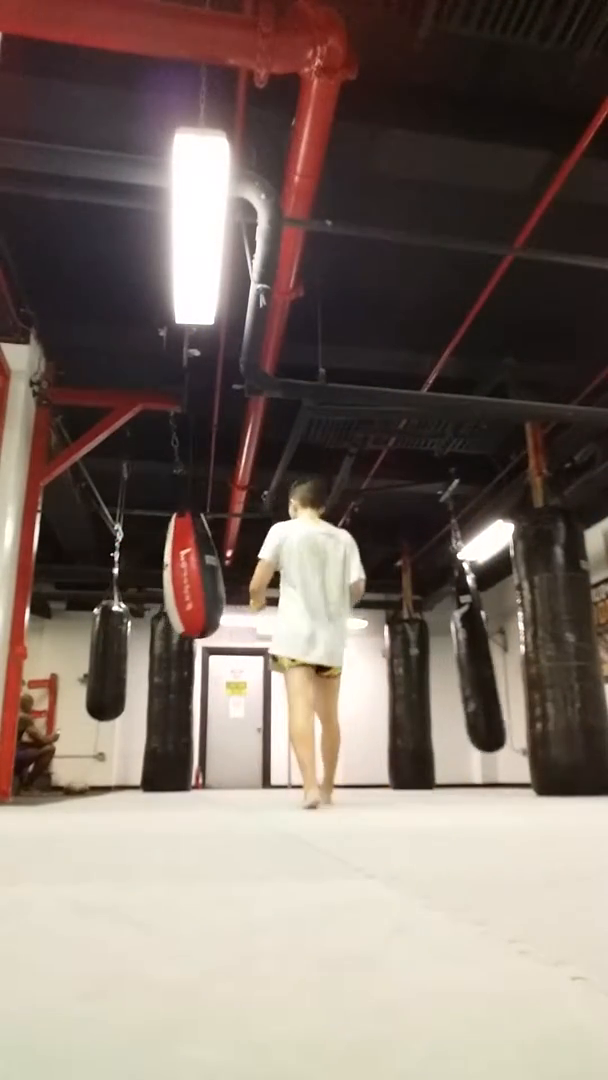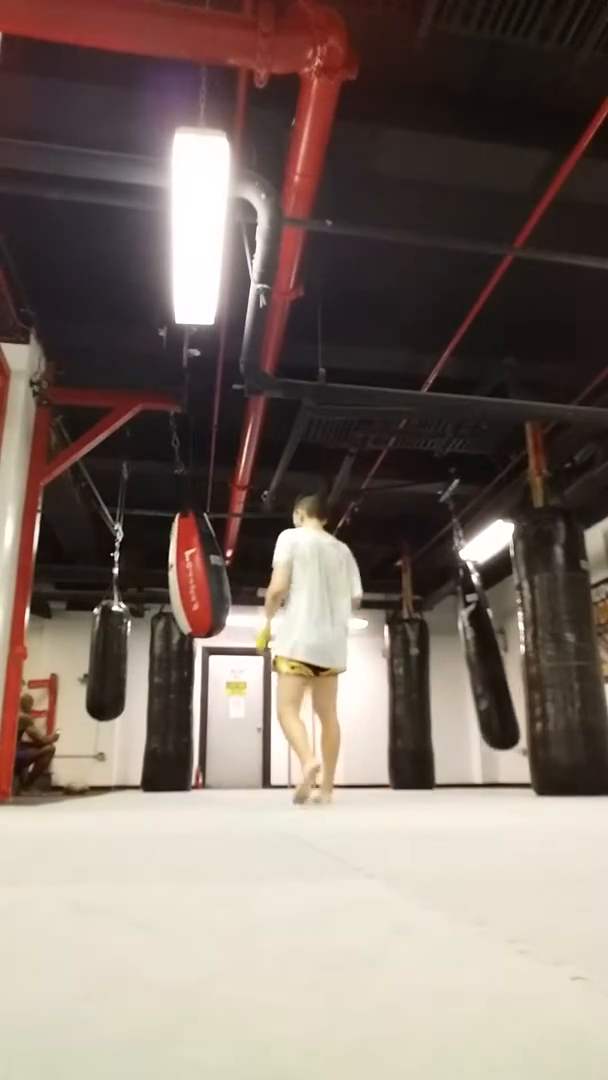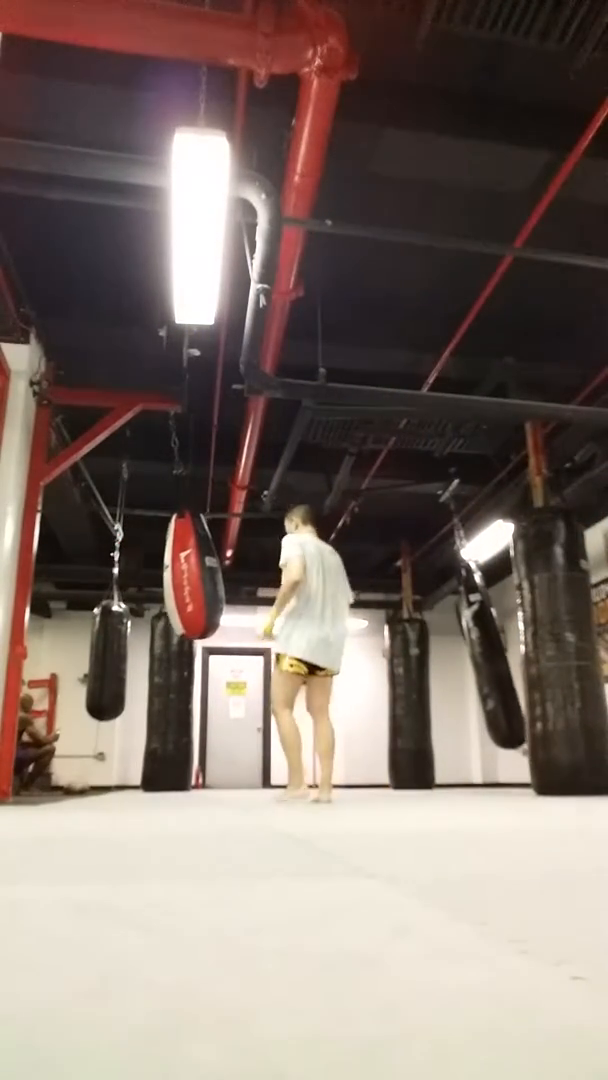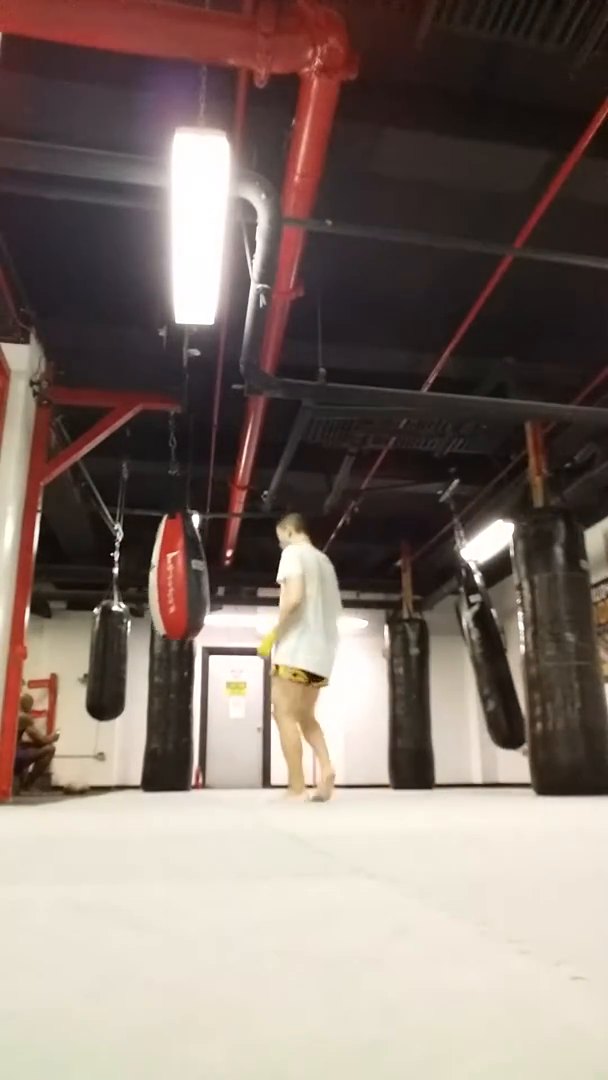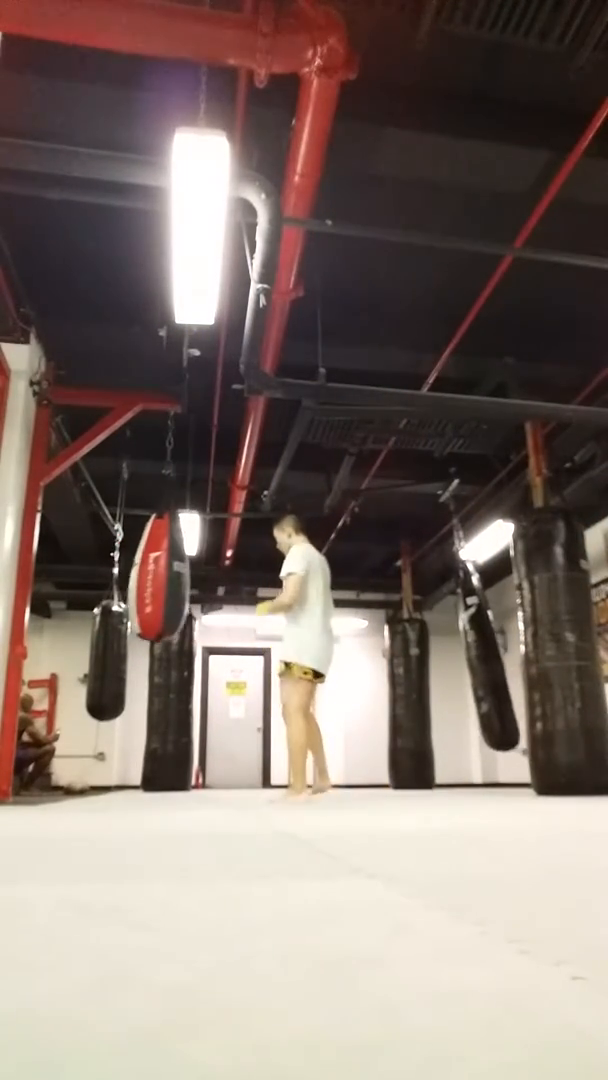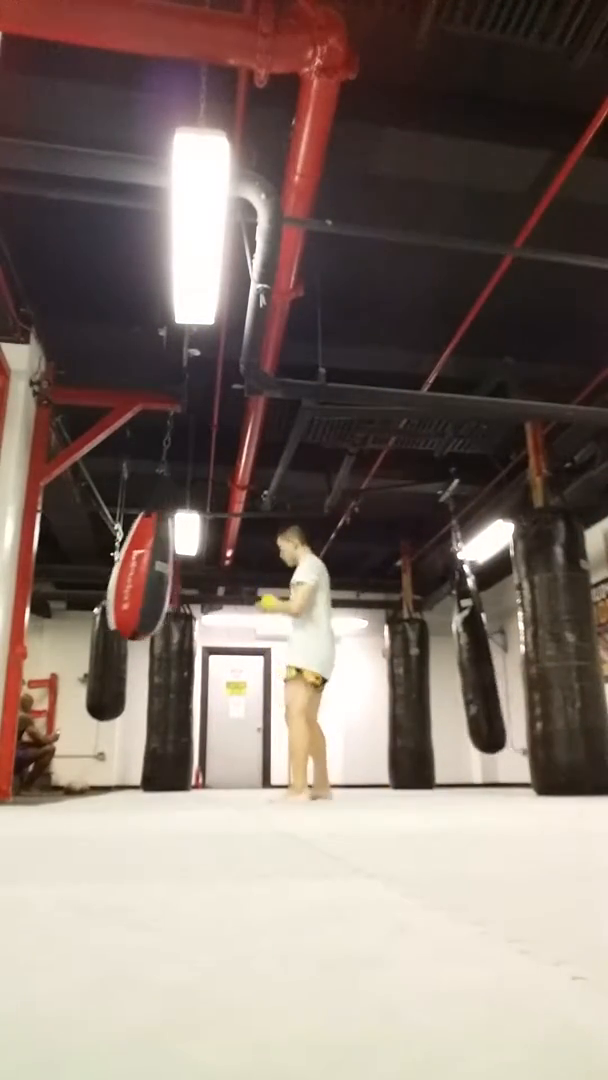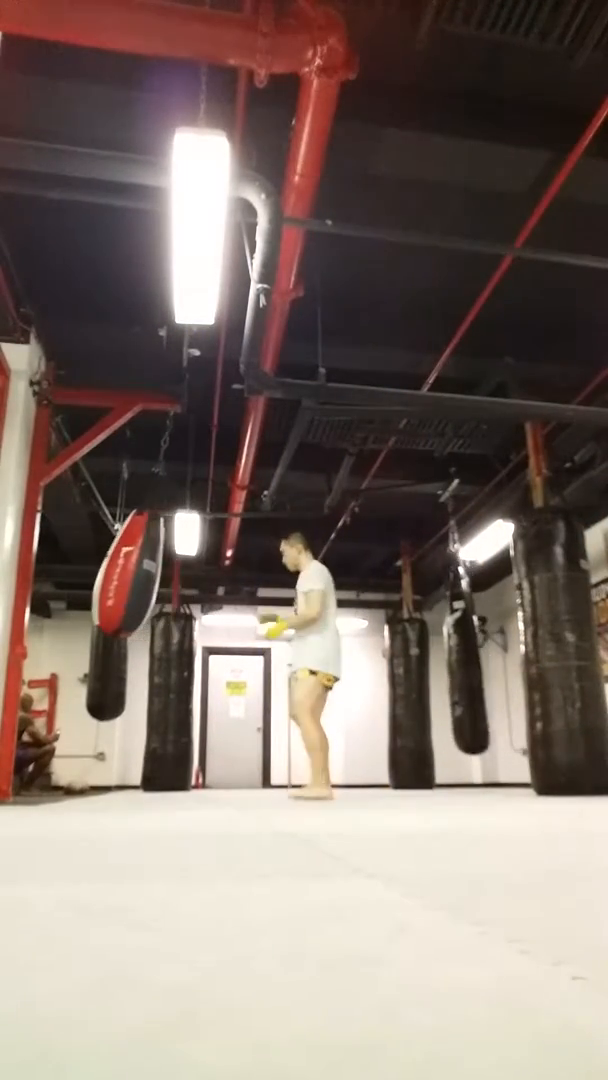
dt=0.2s
person 1, frame 1
left shoulder: (282, 531)
right shoulder: (343, 538)
left elbow: (258, 584)
right elbow: (357, 588)
left wrist: (256, 603)
left hip: (296, 634)
right hip: (332, 638)
left knee: (300, 709)
right knee: (328, 714)
left ankle: (311, 785)
right ankle: (327, 787)
person 1, frame 2
left shoulder: (291, 537)
right shoulder: (343, 550)
left elbow: (278, 587)
right elbow: (355, 599)
left wrist: (266, 624)
left hip: (298, 637)
right hip: (332, 640)
left knee: (287, 707)
right knee: (327, 712)
left ankle: (308, 761)
right ankle: (326, 788)
person 1, frame 3
left shoulder: (294, 541)
right shoulder: (333, 555)
left elbow: (295, 577)
right elbow: (345, 602)
left wrist: (273, 616)
left hip: (299, 636)
right hip: (329, 641)
left knee: (282, 706)
right knee: (320, 713)
left ankle: (297, 783)
right ankle: (325, 786)
person 1, frame 4
left shoulder: (293, 553)
right shoulder: (324, 561)
left elbow: (294, 599)
right elbow: (335, 609)
left wrist: (272, 636)
left hip: (298, 647)
right hip: (323, 648)
left knee: (284, 714)
right knee: (304, 714)
left ankle: (297, 789)
right ankle: (326, 768)
person 1, frame 5
left shoulder: (298, 553)
right shoulder: (319, 559)
left elbow: (289, 599)
left wrist: (268, 607)
right wrist: (277, 604)
left hip: (302, 644)
right hip: (318, 645)
left knee: (292, 712)
right knee: (303, 711)
left ankle: (297, 788)
right ankle: (321, 776)
person 1, frame 6
left shoulder: (308, 564)
right shoulder: (314, 568)
left elbow: (297, 607)
left wrist: (274, 604)
right wrist: (278, 606)
left hip: (308, 653)
right hip: (313, 654)
left knee: (295, 715)
right knee: (308, 719)
left ankle: (298, 788)
right ankle: (322, 785)
person 1, frame 7
left shoulder: (314, 571)
right shoulder: (311, 575)
left elbow: (313, 613)
left wrist: (284, 625)
right wrist: (283, 621)
left hip: (318, 656)
right hip: (310, 656)
left knee: (302, 711)
right knee: (309, 717)
left ankle: (320, 783)
right ankle: (321, 784)
